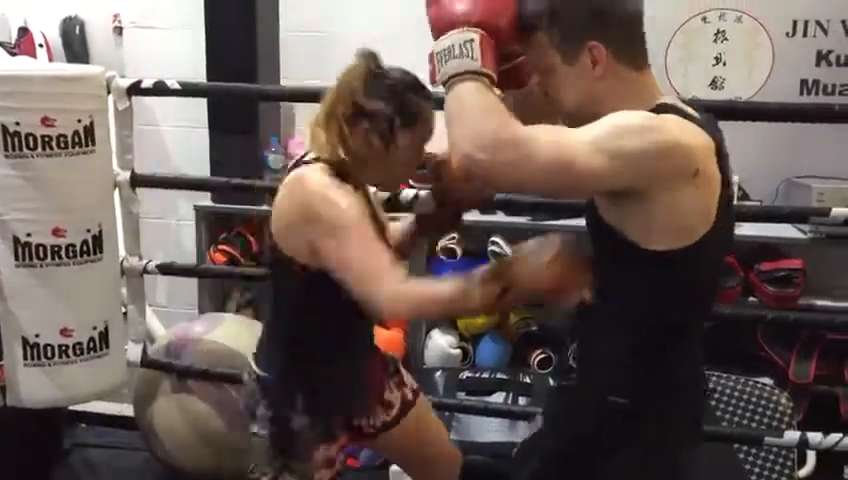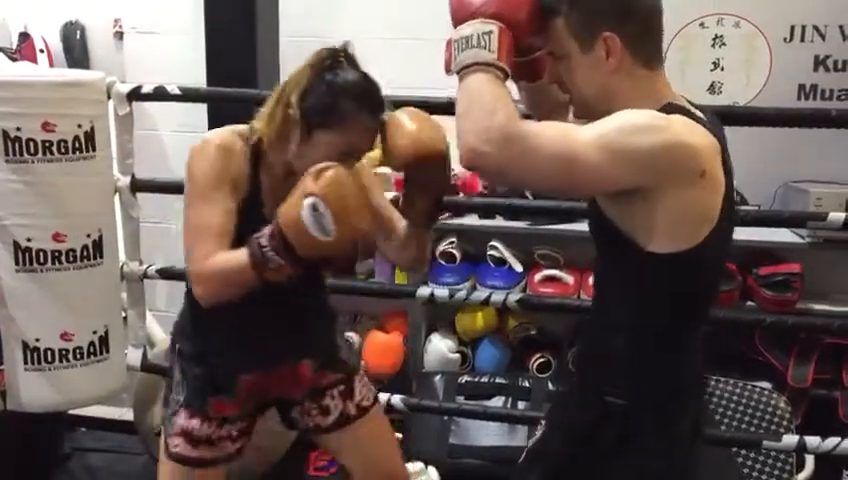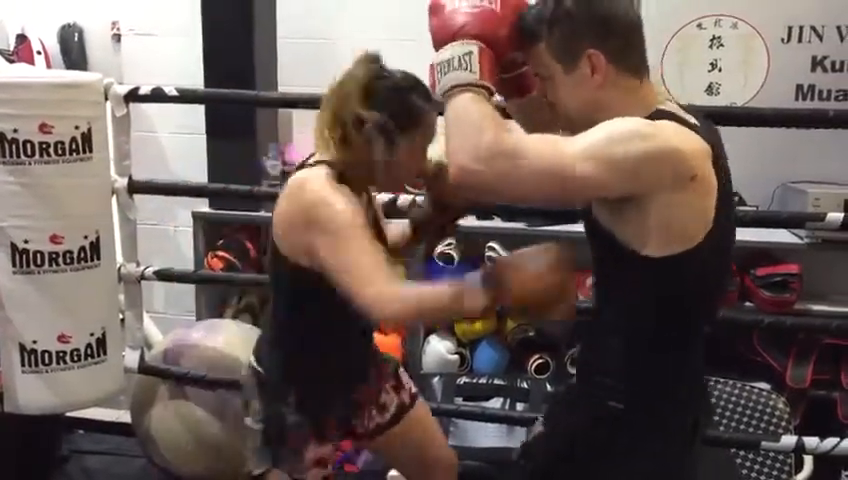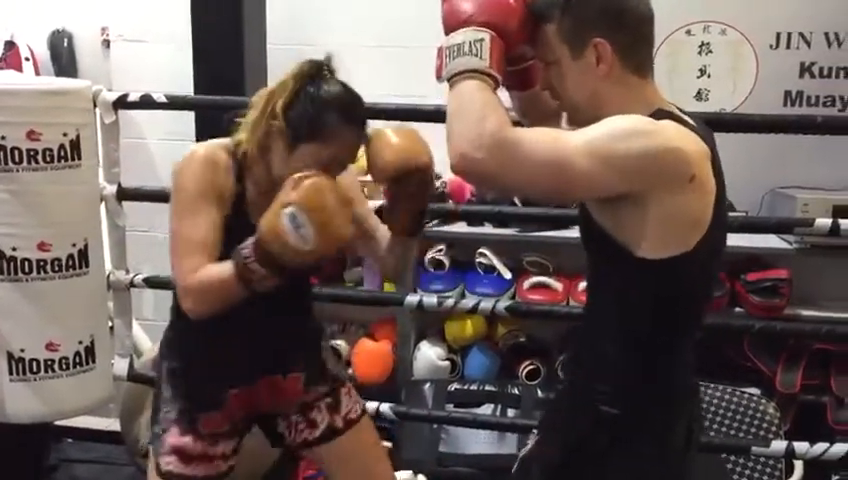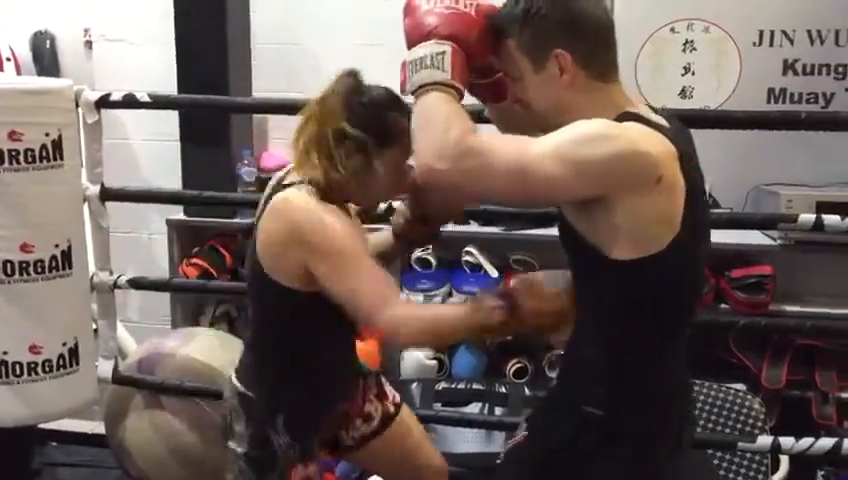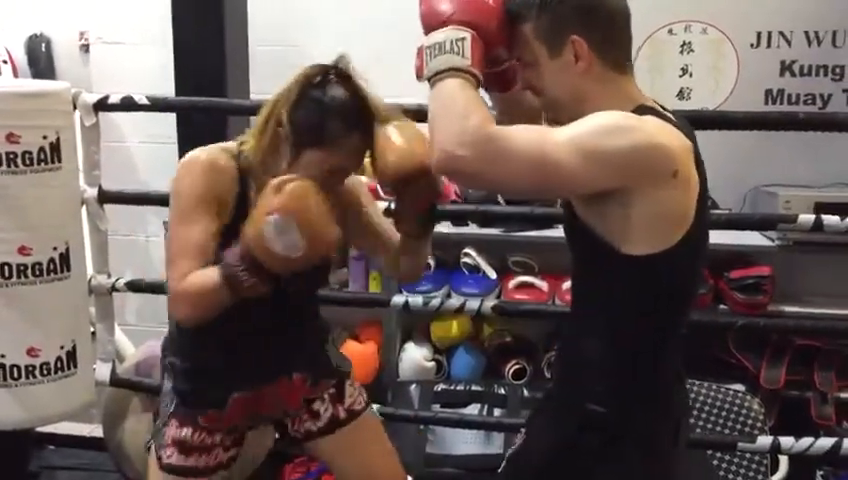
dt=0.4s
person 1, frame 1
left shoulder: (659, 144)
right shoulder: (667, 125)
left elbow: (481, 156)
right elbow: (541, 129)
left wrist: (465, 52)
right wrist: (506, 58)
left hip: (632, 414)
right hip: (632, 394)
person 1, frame 2
left shoulder: (665, 144)
right shoulder: (678, 126)
left elbow: (487, 146)
right elbow: (555, 128)
left wrist: (480, 45)
right wrist: (523, 50)
left hip: (632, 417)
right hip: (638, 396)
person 1, frame 3
left shoulder: (655, 149)
right shoulder: (673, 130)
left elbow: (477, 166)
right elbow: (550, 146)
left wrist: (464, 60)
right wrist: (509, 68)
left hip: (632, 418)
right hip: (640, 397)
person 1, frame 4
left shoulder: (656, 149)
right shoulder: (668, 133)
left elbow: (478, 154)
right elbow: (548, 148)
left wrist: (473, 47)
right wrist: (515, 61)
left hip: (625, 425)
right hip: (632, 403)
person 1, frame 5
left shoulder: (622, 152)
right shoulder: (647, 131)
left elbow: (441, 165)
right elbow: (534, 149)
left wrist: (436, 57)
right wrist: (486, 76)
left hip: (611, 426)
right hip: (637, 401)
person 1, frame 6
left shoulder: (640, 145)
right shoulder: (648, 129)
left elbow: (460, 152)
right elbow: (535, 140)
left wrist: (452, 47)
right wrist: (495, 64)
left hip: (611, 424)
right hip: (622, 401)
person 2, frame 1
left shoulder: (349, 177)
right shoulder: (318, 194)
left elbow: (383, 249)
right elbow: (394, 300)
left wrist: (438, 213)
right wrist: (506, 280)
left hip: (354, 365)
right hip: (297, 389)
person 2, frame 2
left shoulder: (345, 172)
right shoulder: (220, 153)
left elbow: (407, 257)
right elbow: (207, 282)
left wrist: (423, 197)
right wrist: (286, 244)
left hip: (311, 350)
right hip: (217, 360)
person 2, frame 3
left shoulder: (353, 178)
right shoulder: (318, 197)
left elbow: (380, 243)
right elbow: (388, 305)
left wrist: (430, 220)
right wrist: (495, 286)
left hip: (355, 367)
right hip: (296, 386)
person 2, frame 4
left shoulder: (330, 183)
right shoulder: (205, 168)
left elbow: (392, 264)
right elbow: (195, 296)
left wrist: (407, 206)
right wrist: (269, 254)
left hip: (297, 364)
right hip: (205, 374)
person 2, frame 5
left shoulder: (326, 191)
right shoulder: (305, 216)
left elbow: (356, 259)
right elbow: (398, 325)
left wrist: (410, 227)
right wrist: (502, 309)
left hip: (339, 384)
right hip: (278, 408)
person 2, frame 6
left shoulder: (339, 192)
right shoulder: (207, 171)
left elbow: (407, 267)
right elbow: (185, 302)
left wrist: (415, 206)
right wrist: (256, 260)
left hip: (303, 362)
right hip: (208, 376)
